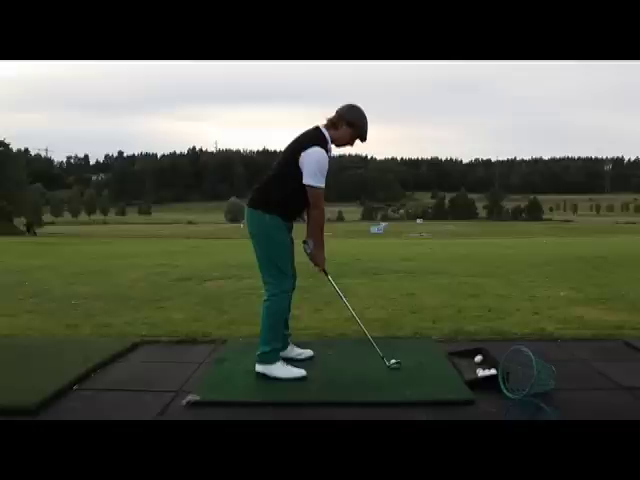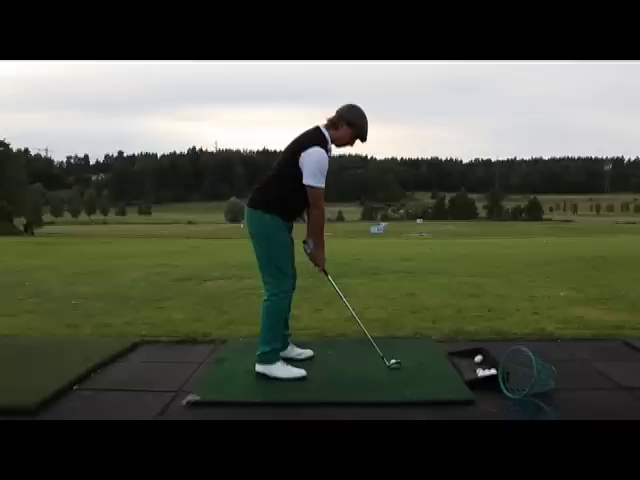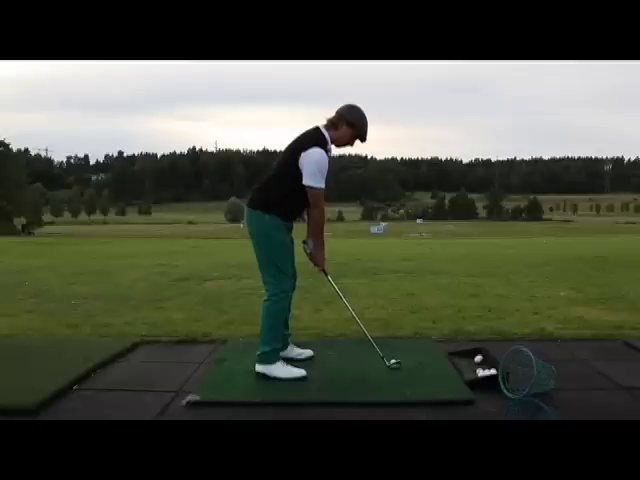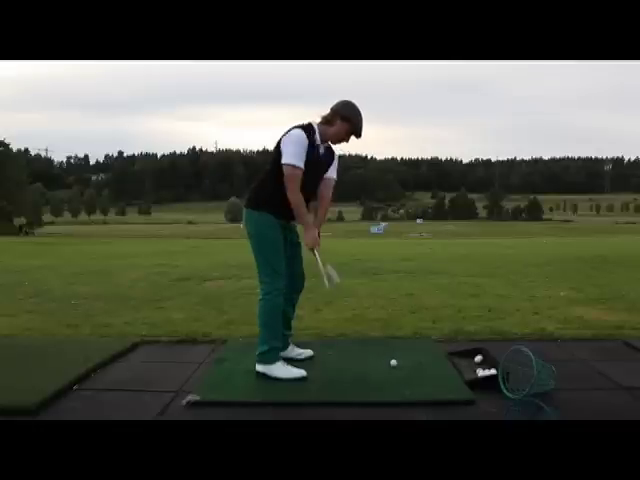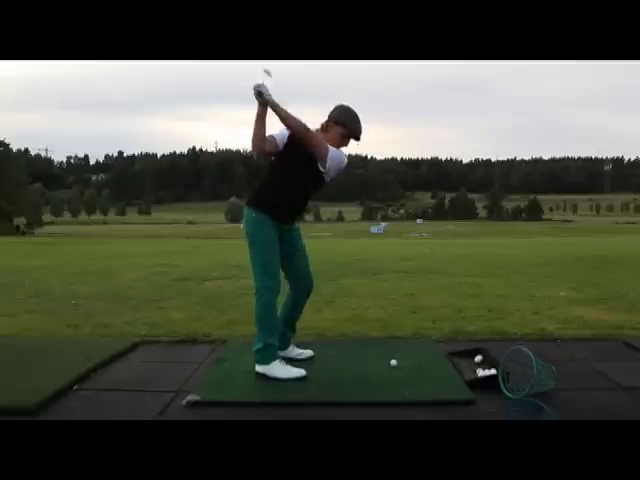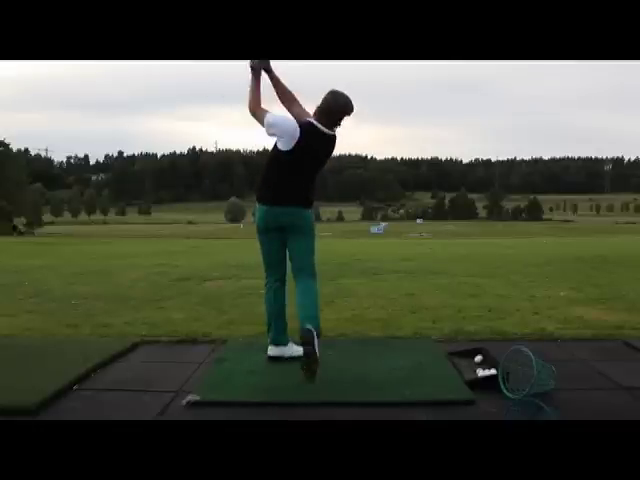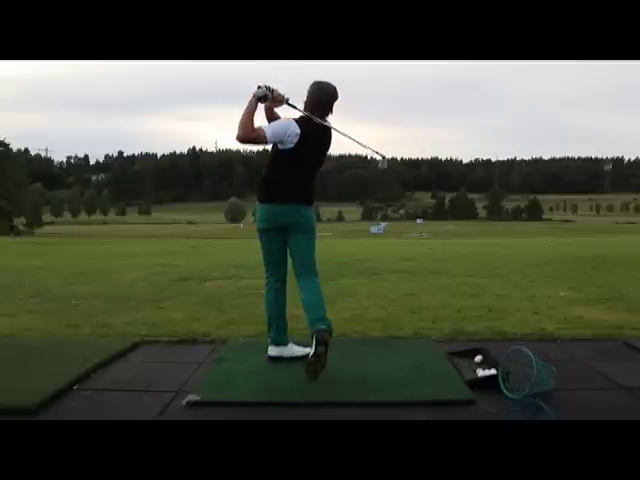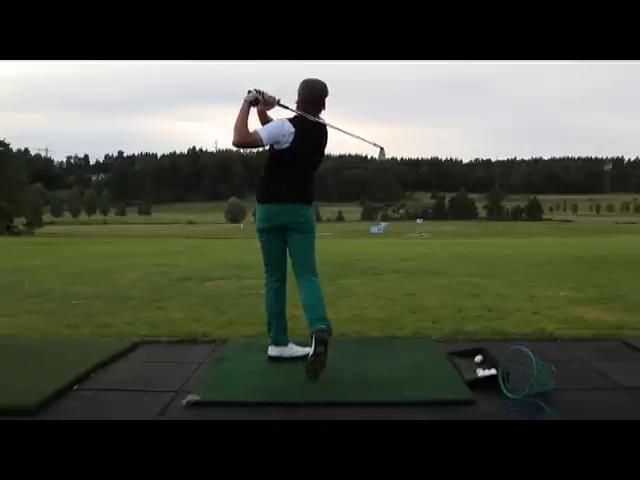
dt=0.5s
person 1, frame 1
left shoulder: (315, 141)
right shoulder: (317, 151)
left elbow: (310, 202)
right elbow: (316, 206)
left wrist: (309, 238)
right wrist: (318, 249)
left hip: (275, 217)
right hip: (267, 216)
left knee: (286, 282)
right knee: (279, 286)
left ankle: (280, 344)
right ankle: (267, 359)
person 1, frame 2
left shoulder: (316, 141)
right shoulder: (317, 151)
left elbow: (311, 202)
right elbow: (316, 206)
left wrist: (310, 238)
right wrist: (319, 248)
left hip: (275, 217)
right hip: (266, 217)
left knee: (287, 282)
right knee: (279, 286)
left ankle: (281, 344)
right ankle: (267, 359)
person 1, frame 3
left shoulder: (315, 141)
right shoulder: (316, 151)
left elbow: (311, 202)
right elbow: (316, 206)
left wrist: (310, 238)
right wrist: (319, 248)
left hip: (275, 216)
right hip: (266, 216)
left knee: (287, 282)
right knee: (279, 287)
left ankle: (280, 344)
right ankle: (267, 359)
person 1, frame 4
left shoulder: (330, 155)
right shoulder: (299, 136)
left elbow: (324, 195)
right elbow: (292, 188)
left wrist: (314, 229)
right wrist: (308, 228)
left hip: (283, 220)
right hip: (263, 215)
left knee: (294, 282)
right knee: (275, 286)
left ankle: (281, 343)
right ankle: (267, 358)
person 1, frame 5
left shoulder: (337, 160)
right shoulder: (292, 134)
left elbow: (306, 140)
right elbow: (260, 147)
left wrist: (271, 102)
right wrist: (261, 107)
left hip: (287, 221)
right hip: (261, 215)
left knee: (303, 284)
right knee: (268, 284)
left ankle: (281, 341)
right ankle: (266, 357)
person 1, frame 6
left shoulder: (293, 128)
right shoulder: (329, 141)
left elbow: (254, 110)
right elbow: (295, 106)
left wrist: (257, 74)
right wrist: (270, 73)
left hip: (267, 210)
right hip: (299, 213)
left knee: (274, 277)
right knee: (305, 276)
left ankle: (278, 343)
right ankle: (309, 329)
person 1, frame 7
left shoulder: (293, 127)
right shoulder: (325, 133)
left elbow: (244, 135)
left wrist: (255, 100)
right wrist: (271, 108)
left hip: (270, 209)
right hip: (301, 210)
left knee: (275, 278)
right knee: (307, 275)
left ankle: (278, 342)
right ankle: (320, 329)
person 1, frame 8
left shoulder: (288, 127)
right shoulder: (321, 131)
left elbow: (240, 140)
left wrist: (248, 104)
right wrist: (263, 112)
left hip: (270, 210)
right hip: (300, 211)
left knee: (275, 278)
right knee: (307, 275)
left ankle: (278, 343)
right ankle: (319, 328)
